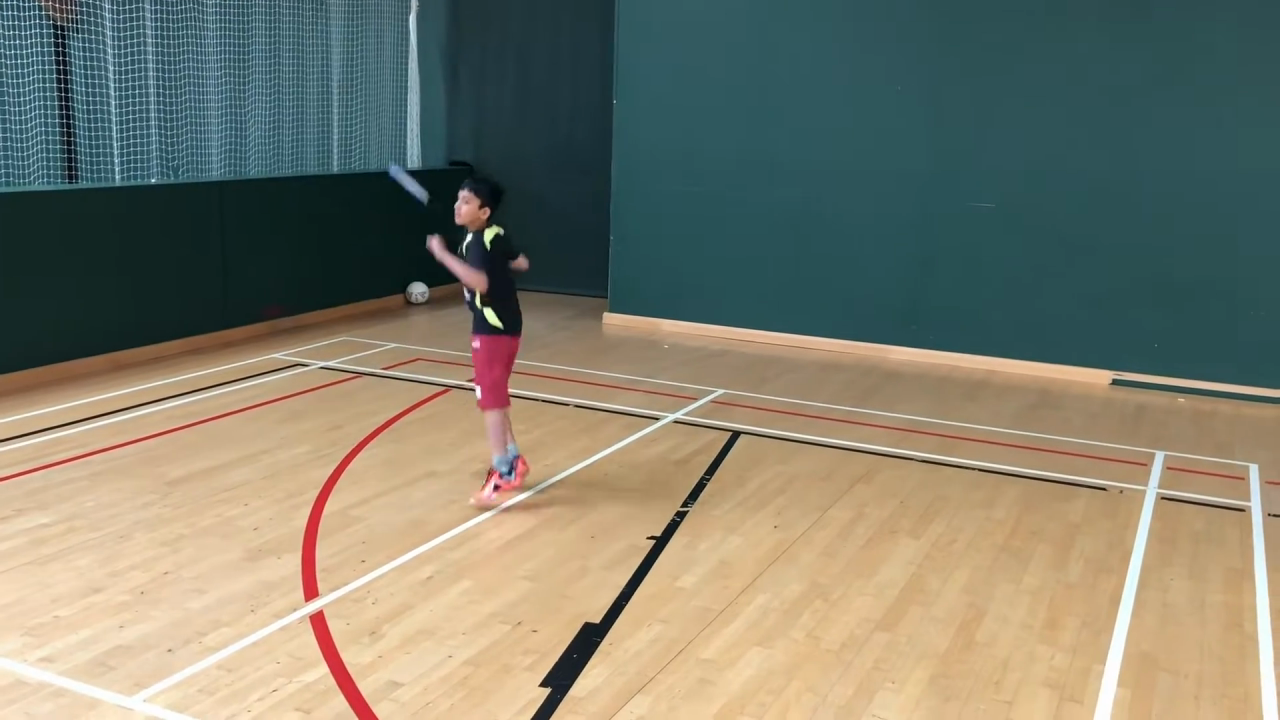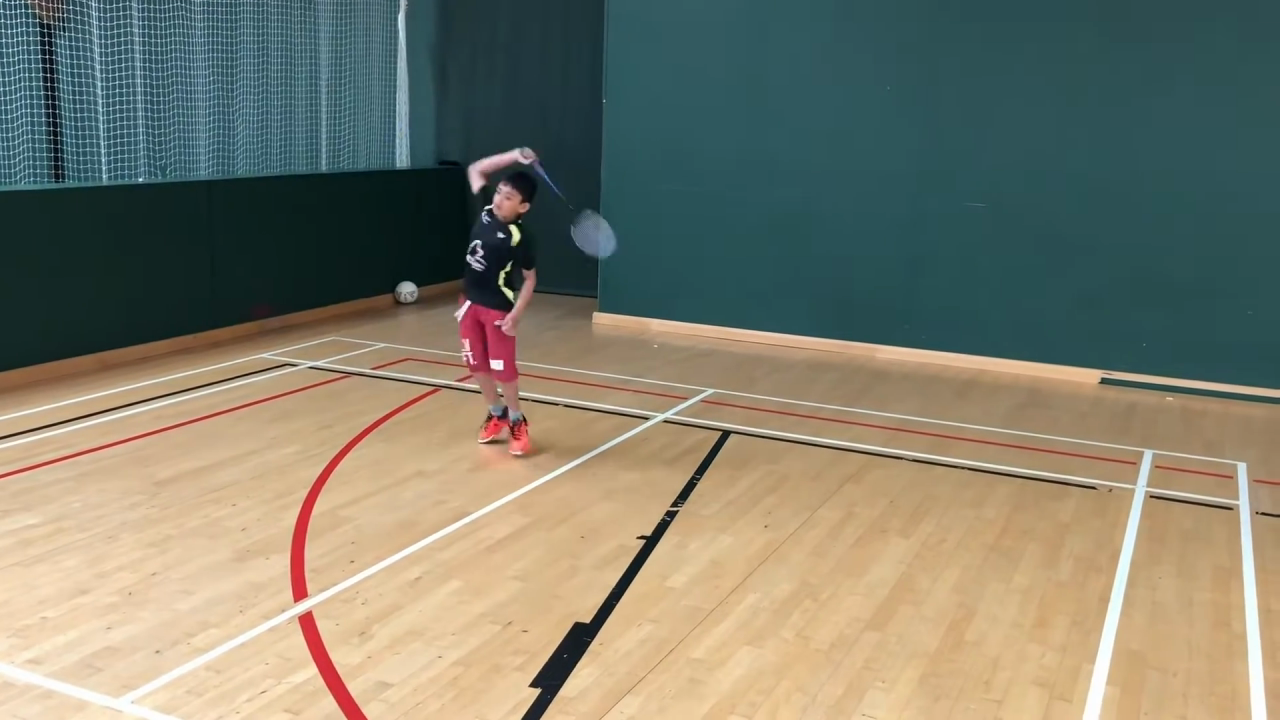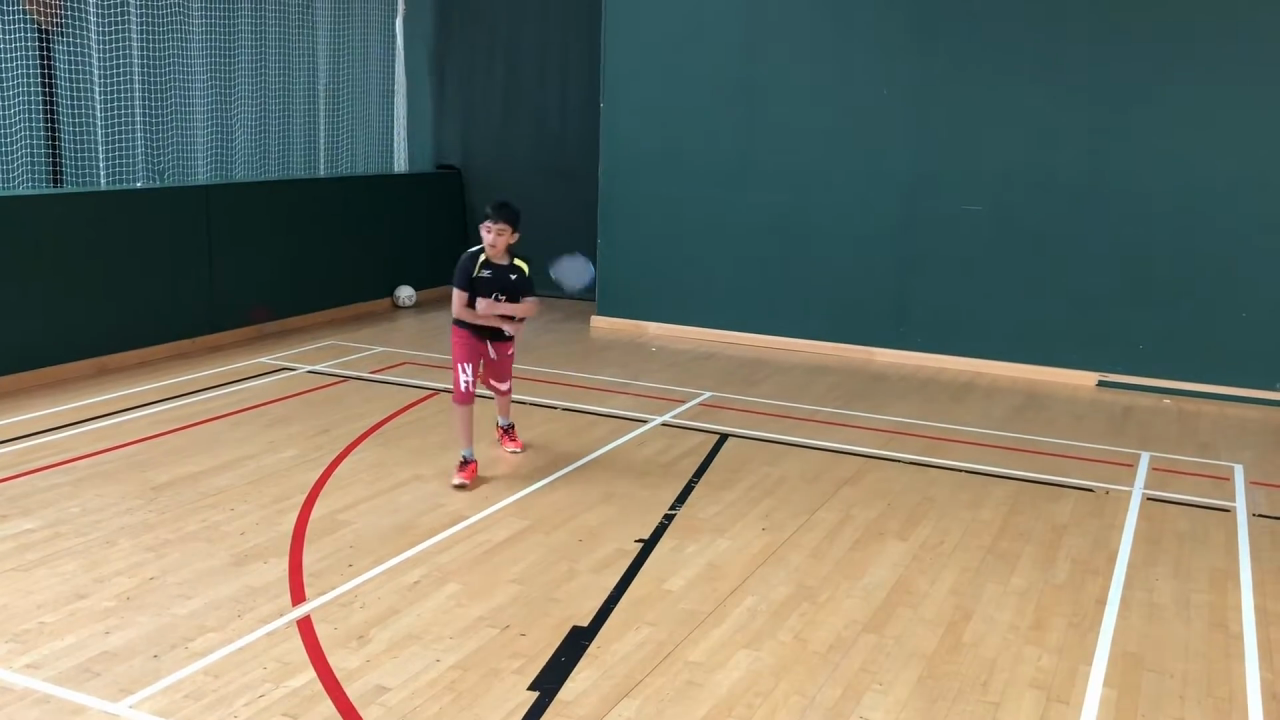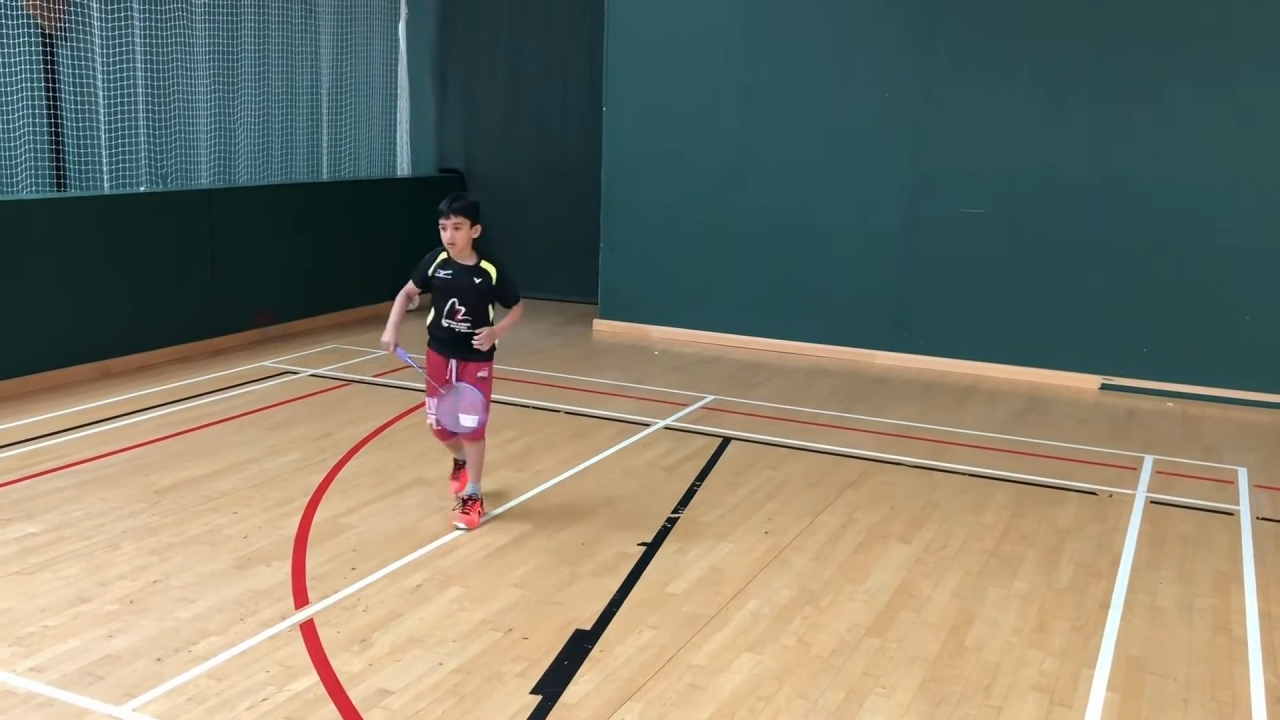
dt=0.5s
person 1, frame 1
left shoulder: (476, 242)
right shoulder: (499, 237)
left elbow: (479, 283)
right elbow: (522, 263)
left wrist: (443, 256)
left hip: (492, 330)
right hip: (507, 326)
left knee: (490, 398)
right knee: (494, 397)
left ankle: (503, 469)
right ankle: (512, 458)
person 1, frame 2
left shoulder: (519, 237)
right shoulder: (488, 213)
left elbow: (530, 279)
right elbow: (475, 170)
left wrist: (516, 314)
right wrist: (513, 157)
left hip: (499, 307)
right hip: (471, 302)
left knee: (503, 369)
right knee: (477, 365)
left ankle: (516, 421)
right ankle: (497, 414)
person 1, frame 3
left shoulder: (520, 267)
right shoulder: (470, 261)
left elbow: (531, 306)
right elbow: (457, 308)
left wrist: (501, 308)
right wrist: (501, 321)
left hip: (502, 335)
right hip: (468, 331)
left knee: (502, 387)
right knee: (464, 392)
left ankle: (504, 427)
right ankle: (468, 459)
person 1, frame 4
left shoulder: (490, 271)
right shoulder: (434, 262)
left elbow: (516, 307)
right elbow: (407, 293)
left wrist: (496, 332)
right wrist: (391, 328)
left hip: (476, 358)
right hip: (439, 354)
left knee: (472, 426)
right knee: (441, 425)
left ankle: (472, 496)
right ankle: (460, 460)
